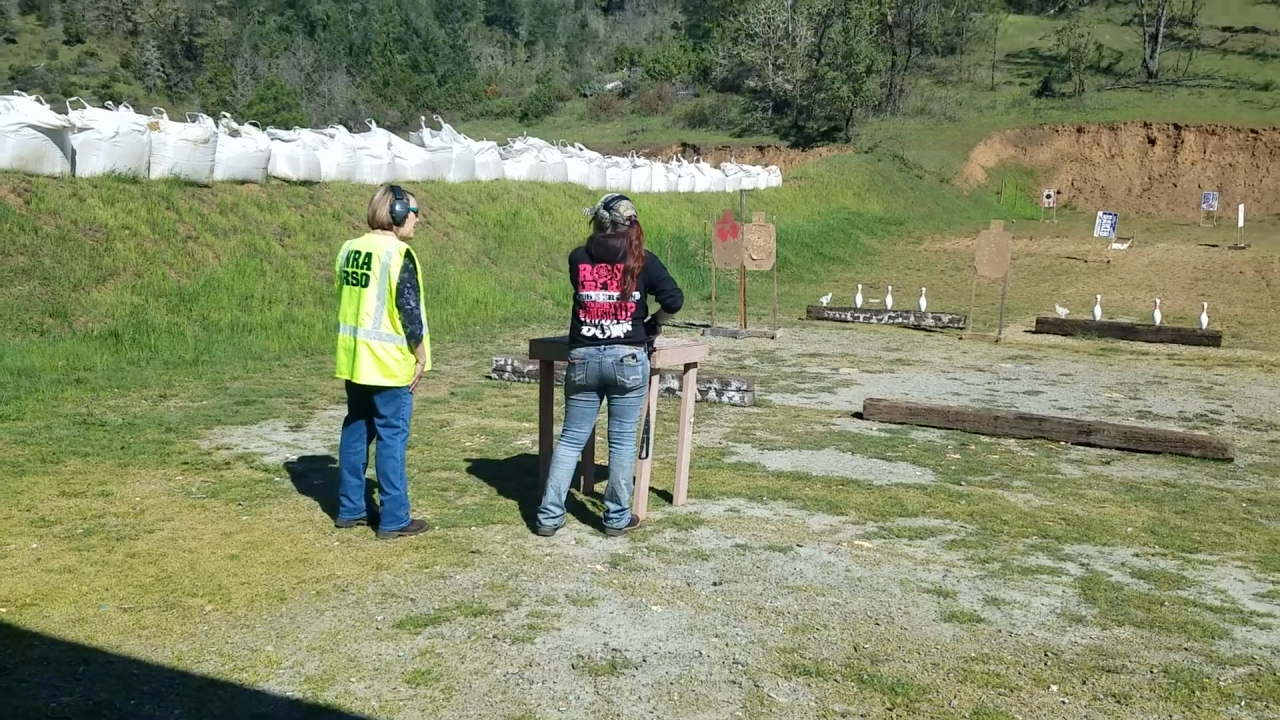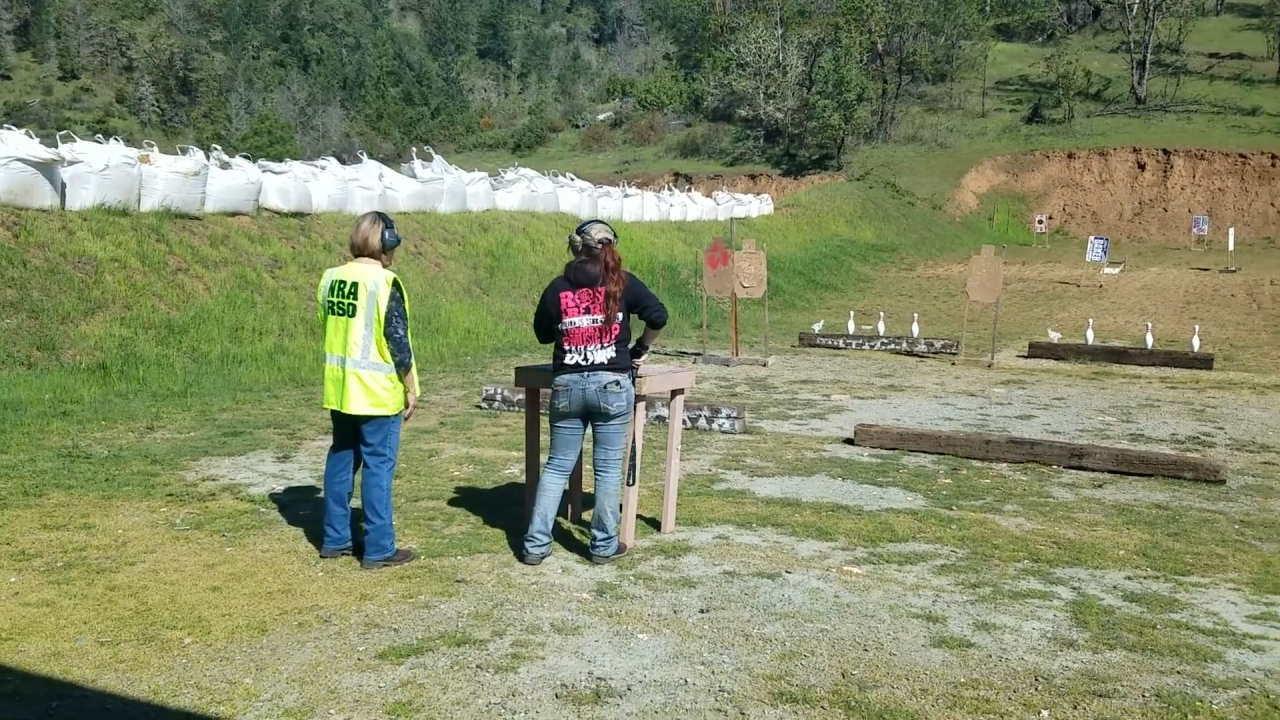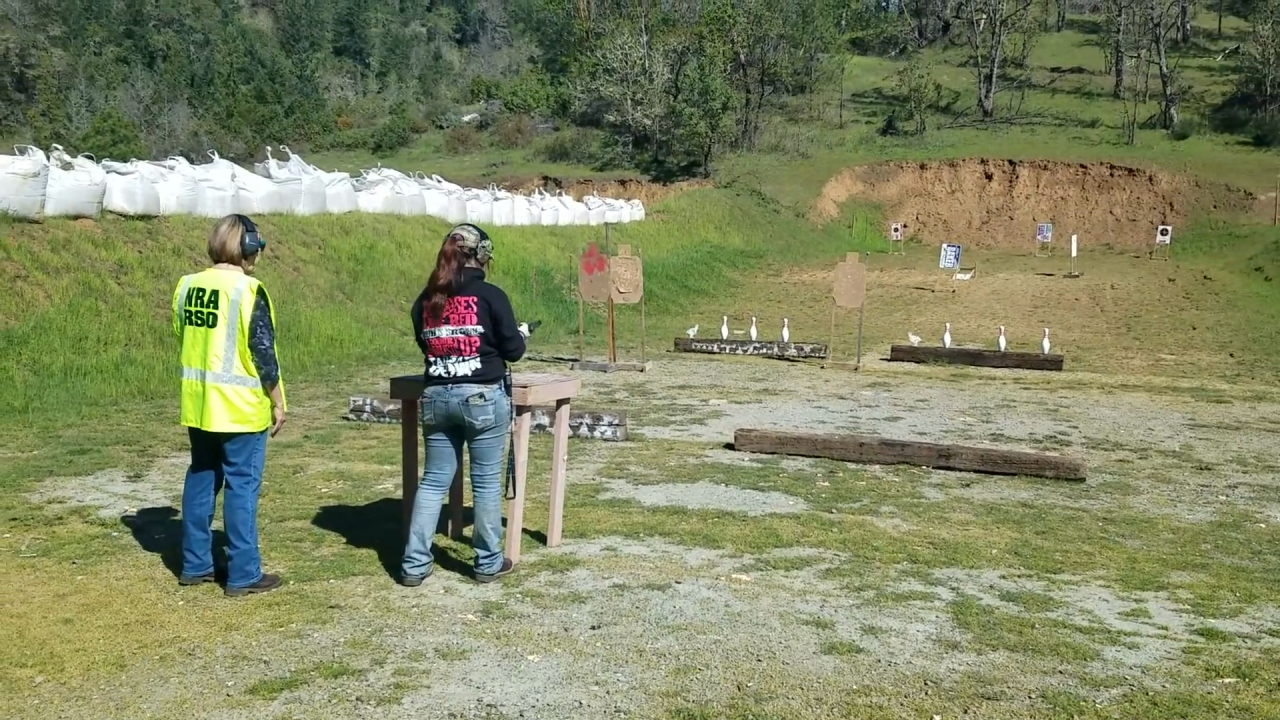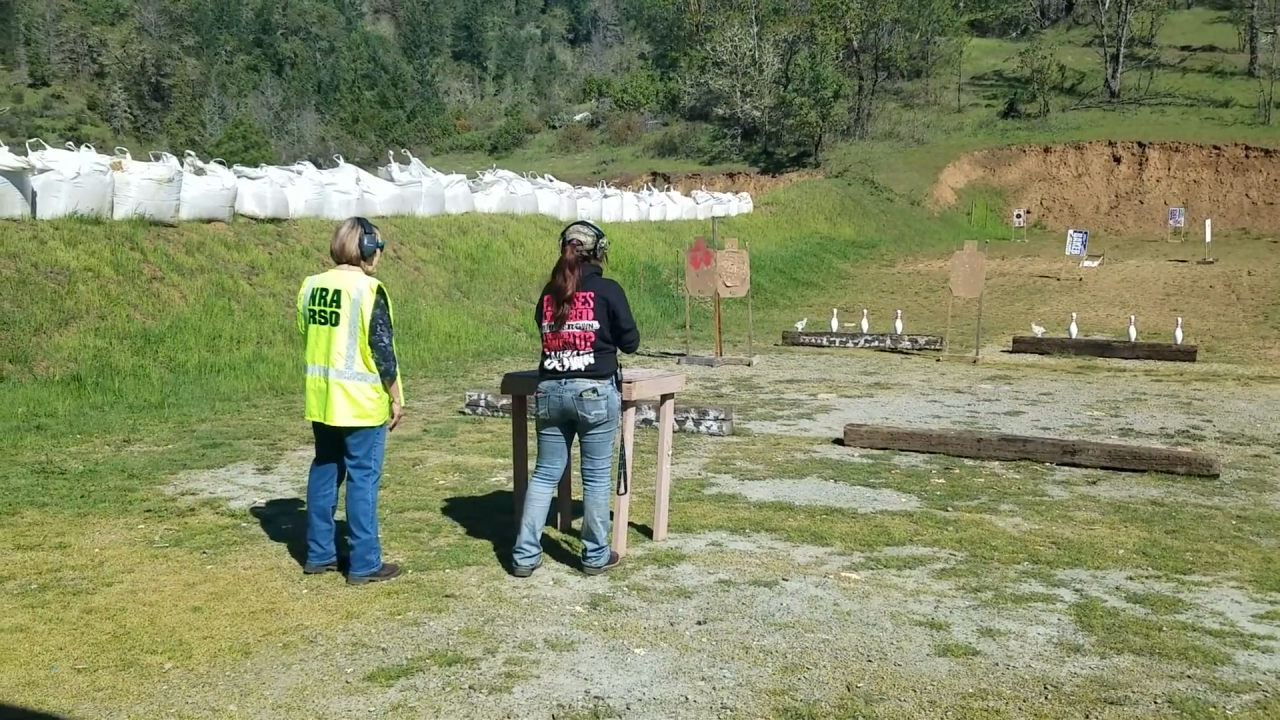
dt=1s
person 1, frame 1
left shoulder: (349, 250)
right shoulder: (398, 254)
left elbow: (346, 301)
right elbow: (409, 312)
right wrist: (421, 357)
left hip: (354, 359)
right hip: (389, 362)
left knee: (356, 430)
right knee: (392, 436)
left ankle: (350, 509)
right ankle: (394, 518)
person 1, frame 2
left shoulder: (331, 279)
right shoulder: (384, 282)
right elbow: (398, 342)
right wrist: (410, 388)
left hip: (340, 389)
right hip: (377, 392)
left knee: (341, 459)
right knee: (378, 466)
left ankle: (335, 538)
right ankle: (379, 548)
person 1, frame 3
left shoulder: (187, 286)
right shoulder: (248, 290)
left elbow: (183, 340)
right elbow: (264, 353)
right wrist: (277, 403)
left hip: (198, 404)
right hip: (240, 407)
left knee: (201, 480)
right knee: (242, 487)
left ankle: (195, 564)
right ankle: (243, 574)
person 1, frame 4
left shoulder: (311, 286)
right shoulder: (369, 289)
left elbow: (307, 338)
right elbow: (383, 351)
right wrist: (395, 398)
left hip: (322, 399)
right hip: (361, 402)
left knee: (324, 472)
right knee: (362, 479)
left ankle: (319, 554)
right ankle: (364, 563)
person 2, frame 1
left shoulder: (578, 258)
right shoulder: (642, 260)
right elbow: (673, 300)
right wrist: (653, 324)
left hip: (583, 358)
right hip: (628, 358)
left knee: (571, 438)
right knee: (623, 440)
left ankle: (549, 515)
right ankle: (617, 517)
person 2, frame 2
left shoulder: (557, 287)
right shoulder: (622, 283)
left elbow: (542, 333)
right elbow: (658, 316)
right wrist: (640, 347)
left hip: (567, 386)
right hip: (612, 385)
left knee: (557, 466)
right knee: (608, 468)
left ankle: (536, 544)
right ankle: (604, 545)
person 2, frame 3
left shoulder: (426, 299)
right shoulder: (490, 295)
right elbow: (513, 350)
right wrist: (521, 334)
left hip: (437, 397)
right hip: (483, 397)
left knee: (433, 480)
right knee: (486, 482)
left ankle: (414, 564)
right ankle: (488, 562)
person 2, frame 4
left shoulder: (548, 293)
right shoulder: (608, 290)
right elbow: (630, 342)
left hip: (550, 391)
right hip: (595, 392)
left knee: (545, 473)
right knee: (596, 475)
left ankle: (525, 555)
right ankle: (595, 555)
